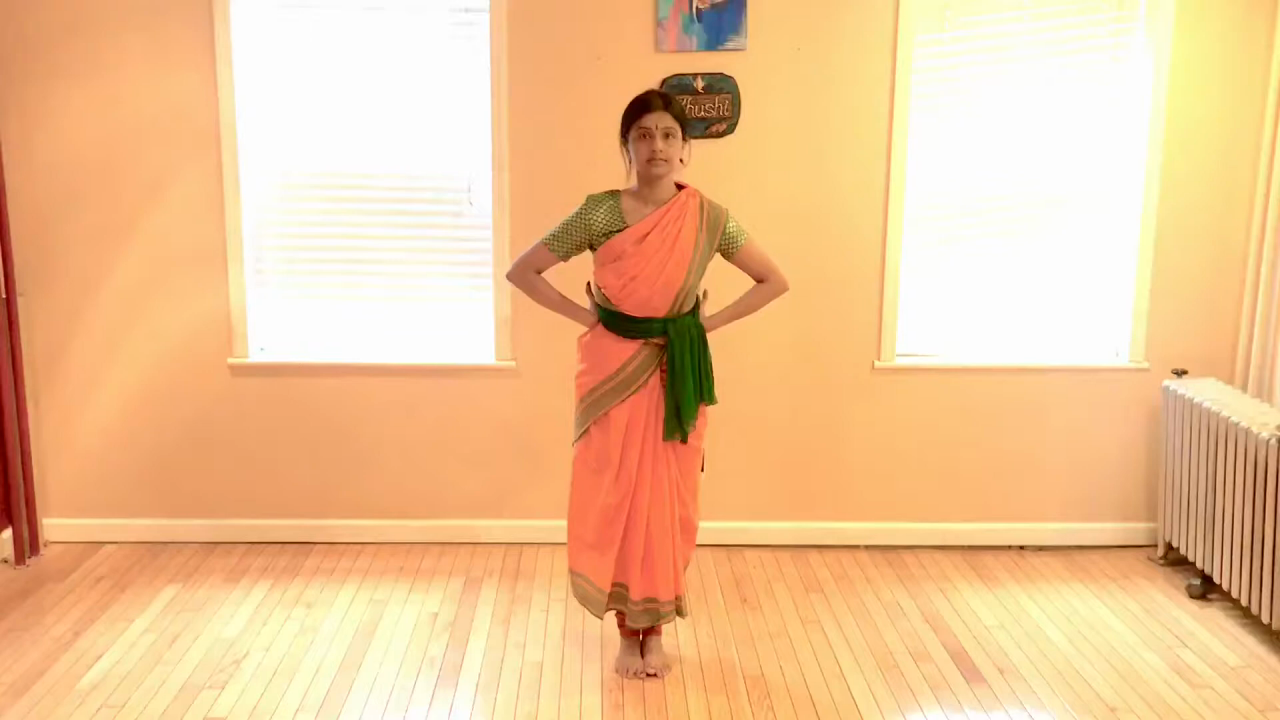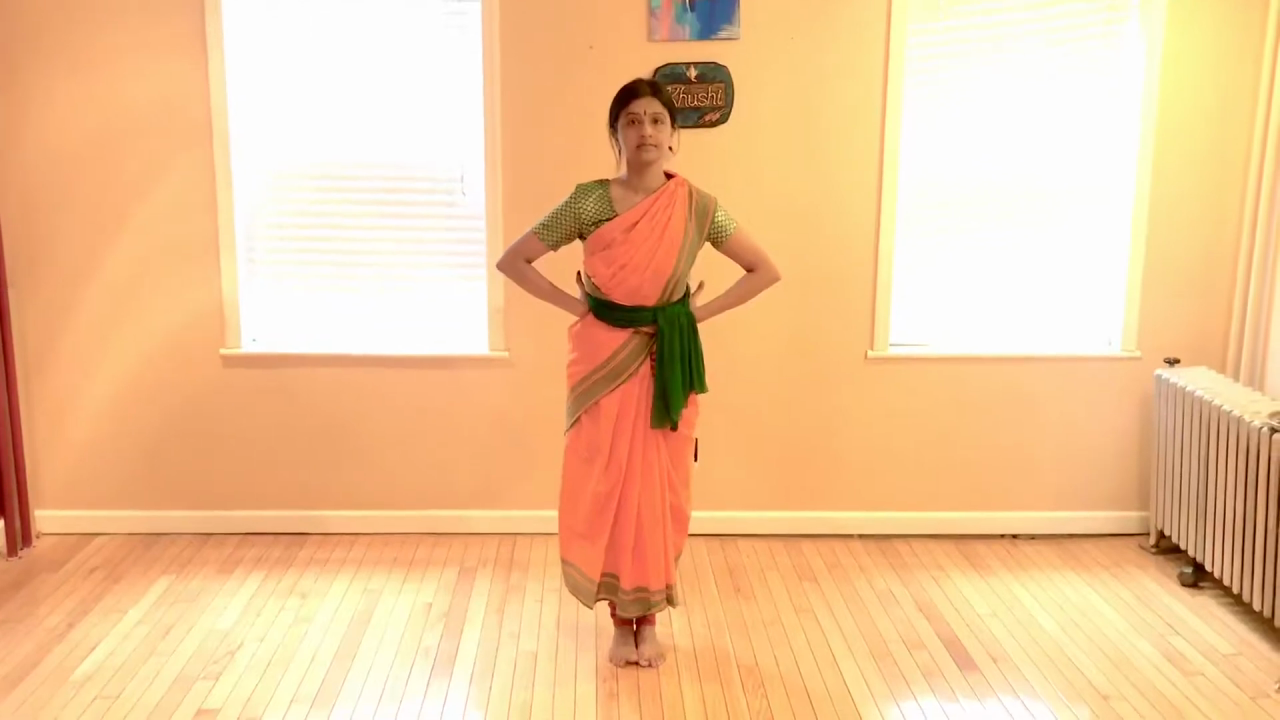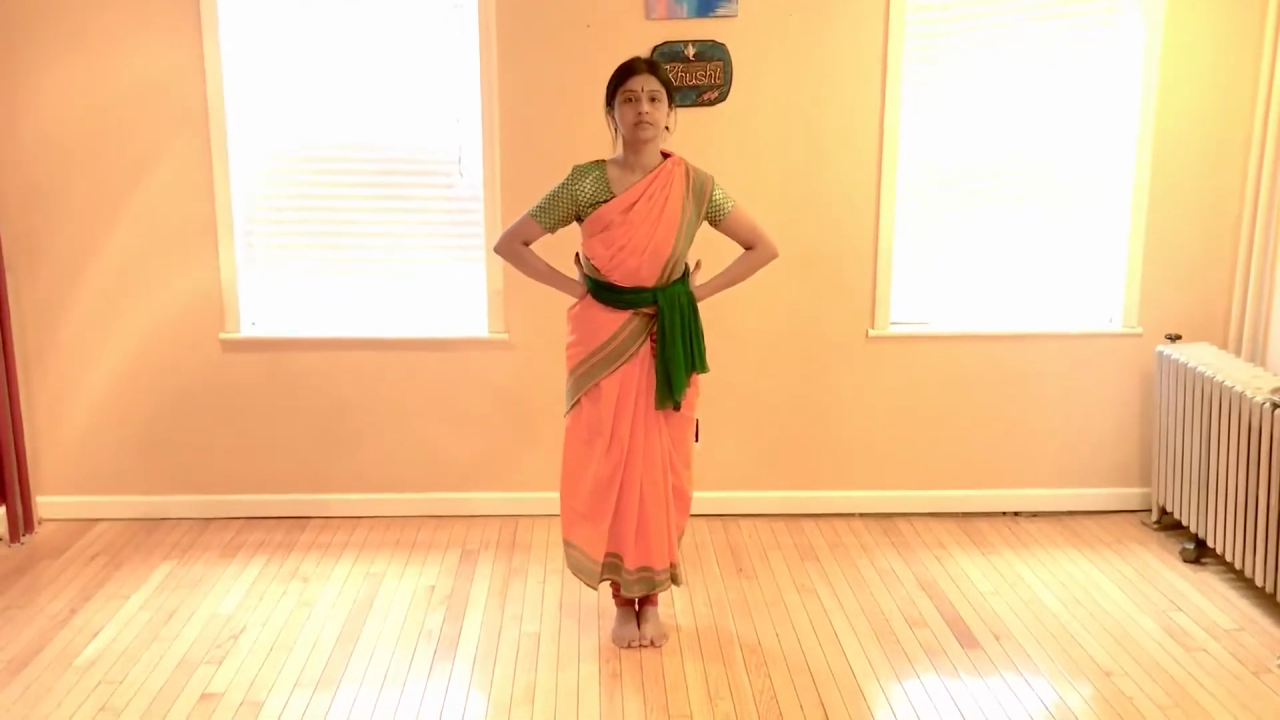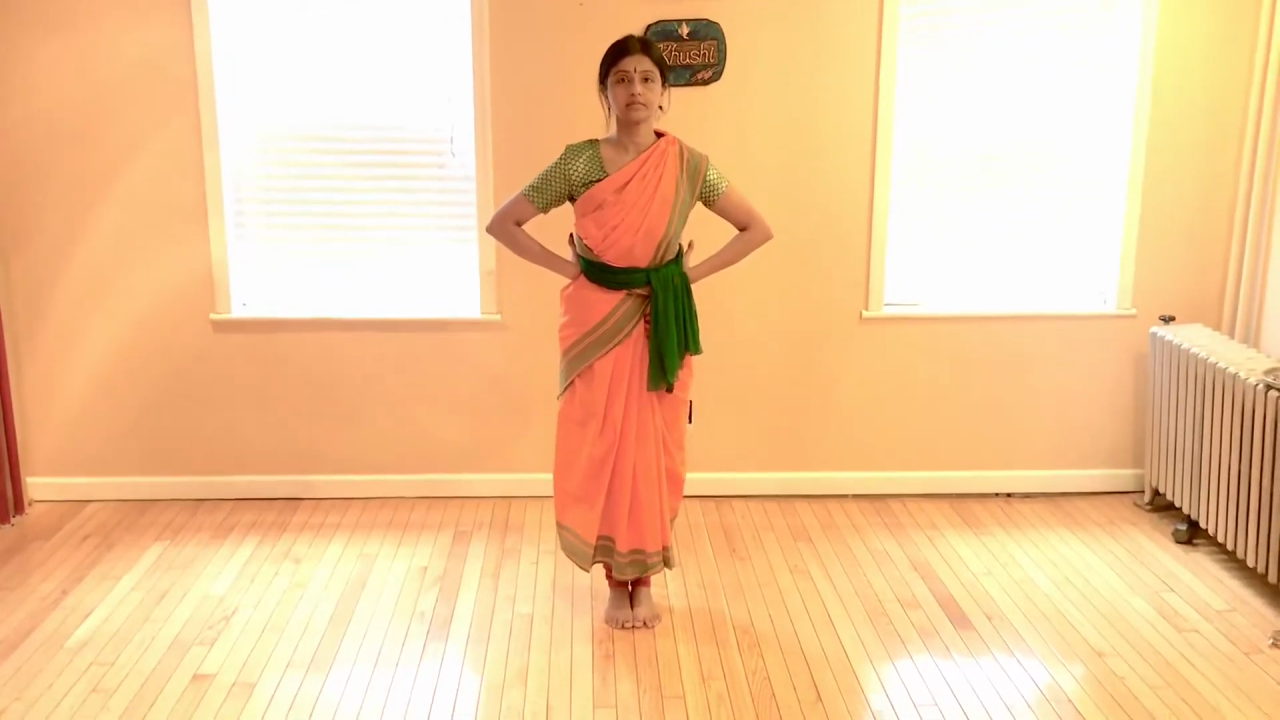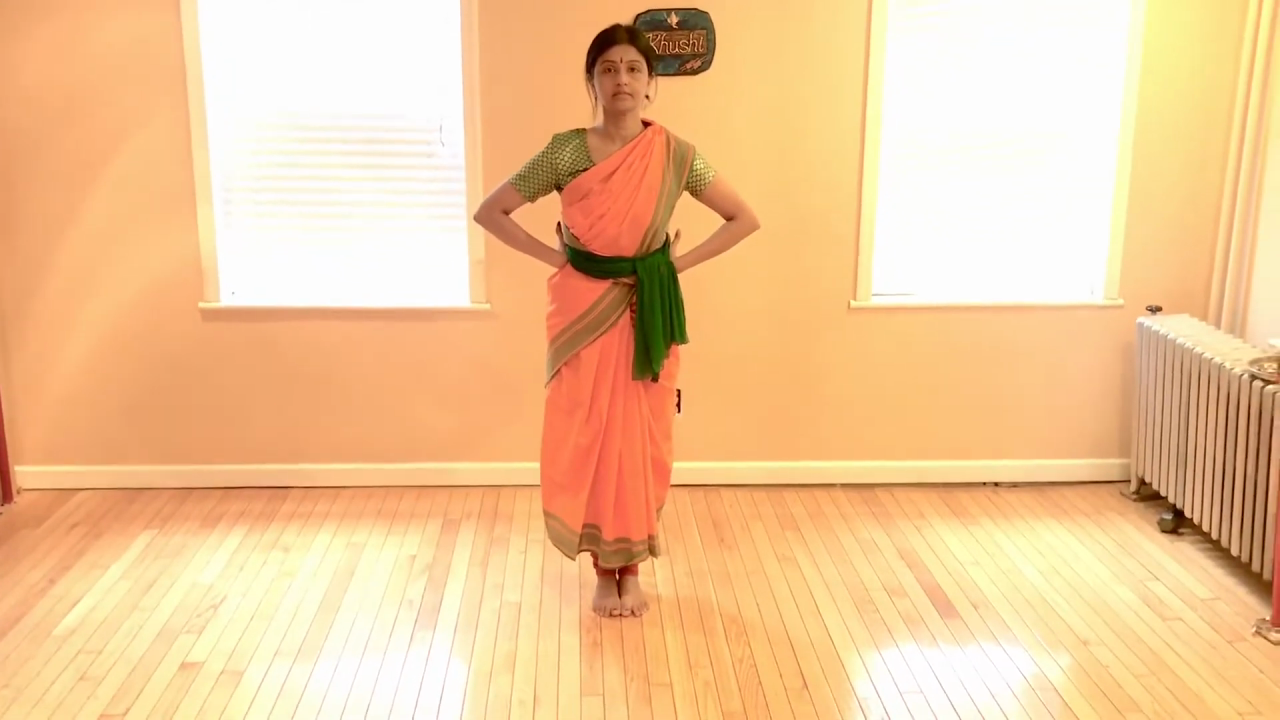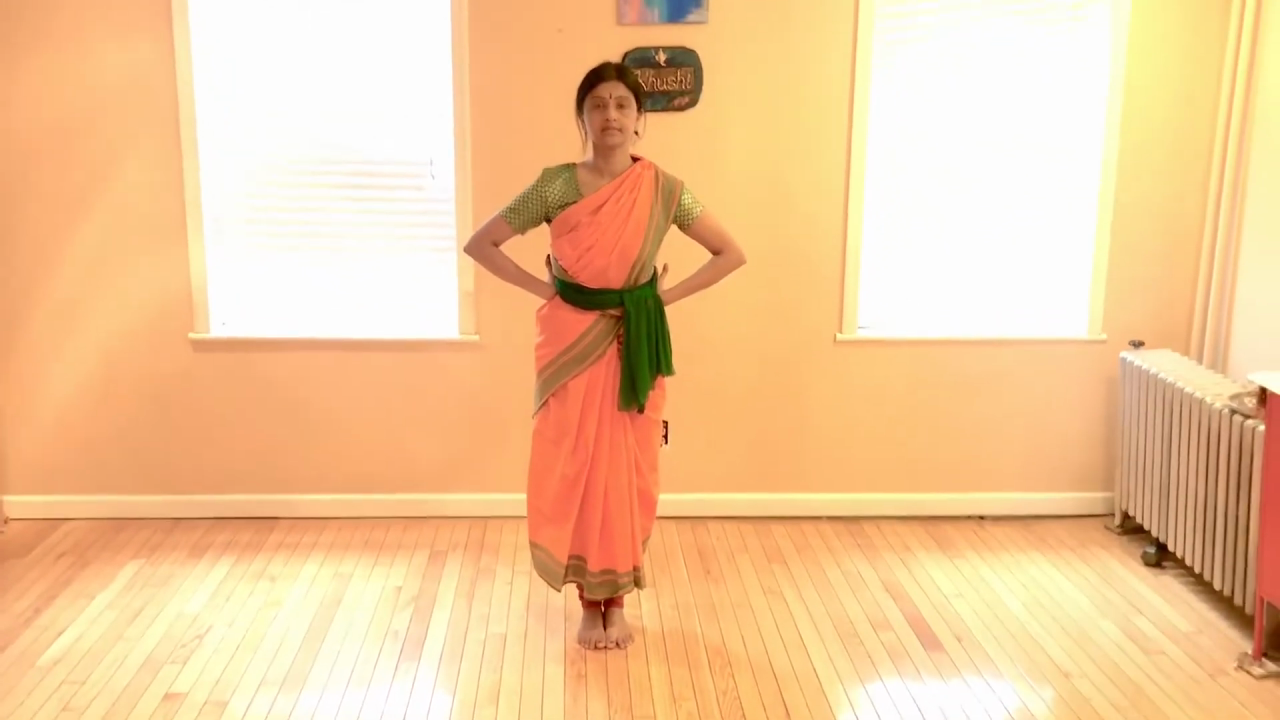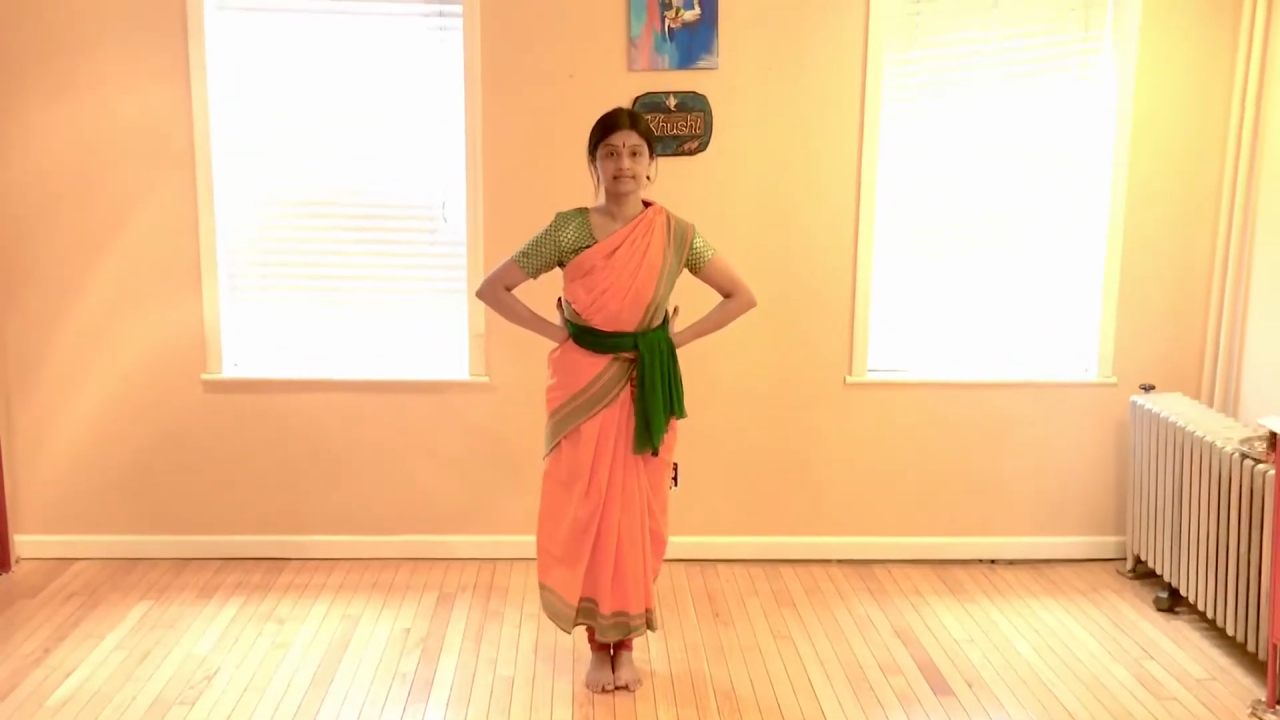
dt=0.7s
person 1, frame 1
left shoulder: (707, 218)
right shoulder: (598, 213)
left elbow: (773, 281)
right elbow: (521, 271)
left wrist: (710, 322)
right wrist: (584, 314)
left hip: (676, 375)
right hip: (612, 371)
left knee: (667, 498)
right knee: (615, 497)
left ankle: (655, 629)
right ankle: (626, 630)
person 1, frame 2
left shoulder: (697, 207)
right shoulder: (588, 201)
left elbow: (765, 270)
right elbow: (512, 260)
left wrist: (700, 311)
right wrist: (575, 305)
left hip: (667, 362)
right hip: (604, 359)
left knee: (659, 488)
right knee: (606, 486)
left ankle: (649, 617)
right ankle: (620, 619)
person 1, frame 3
left shoulder: (695, 186)
right shoulder: (585, 183)
left elbow: (763, 248)
right elbow: (509, 243)
left wrist: (700, 291)
right wrist: (573, 287)
left hip: (667, 343)
right hip: (603, 341)
left knee: (660, 469)
right knee: (607, 468)
left ankle: (652, 598)
right ankle: (623, 600)
person 1, frame 4
left shoulder: (688, 166)
right shoulder: (578, 162)
left elbow: (757, 229)
right elbow: (502, 223)
left wrist: (694, 272)
right wrist: (567, 267)
left hip: (660, 323)
right hip: (596, 322)
left knee: (653, 449)
right knee: (600, 450)
left ankle: (645, 579)
right ankle: (615, 582)
person 1, frame 5
left shoulder: (675, 155)
right shoulder: (565, 152)
left elbow: (744, 219)
right elbow: (489, 212)
left wrist: (680, 262)
right wrist: (554, 257)
left hip: (647, 312)
right hip: (583, 310)
left knee: (640, 437)
right knee: (588, 437)
left ankle: (632, 567)
right ankle: (604, 570)
person 1, frame 6
left shoulder: (663, 190)
right shoulder: (555, 185)
left elbow: (730, 253)
right elbow: (479, 243)
left wrist: (668, 294)
right wrist: (542, 288)
left hip: (634, 344)
right hip: (571, 342)
left knee: (627, 470)
right knee: (574, 468)
left ankle: (617, 599)
right ankle: (589, 601)
person 1, frame 7
left shoulder: (675, 233)
right shoulder: (568, 229)
left elbow: (741, 296)
right elbow: (491, 288)
left wrist: (679, 336)
right wrist: (554, 330)
left hip: (646, 387)
right hip: (583, 384)
left knee: (637, 512)
right knee: (585, 512)
left ankle: (626, 644)
right ankle: (598, 645)
